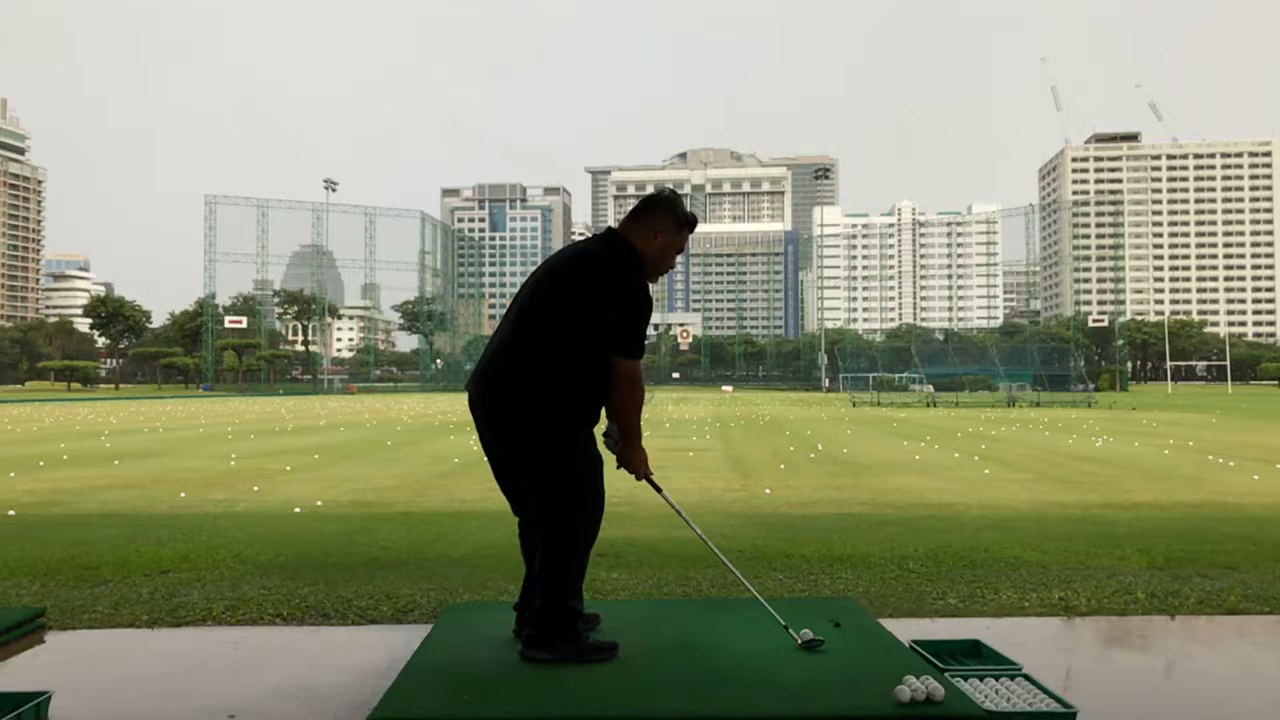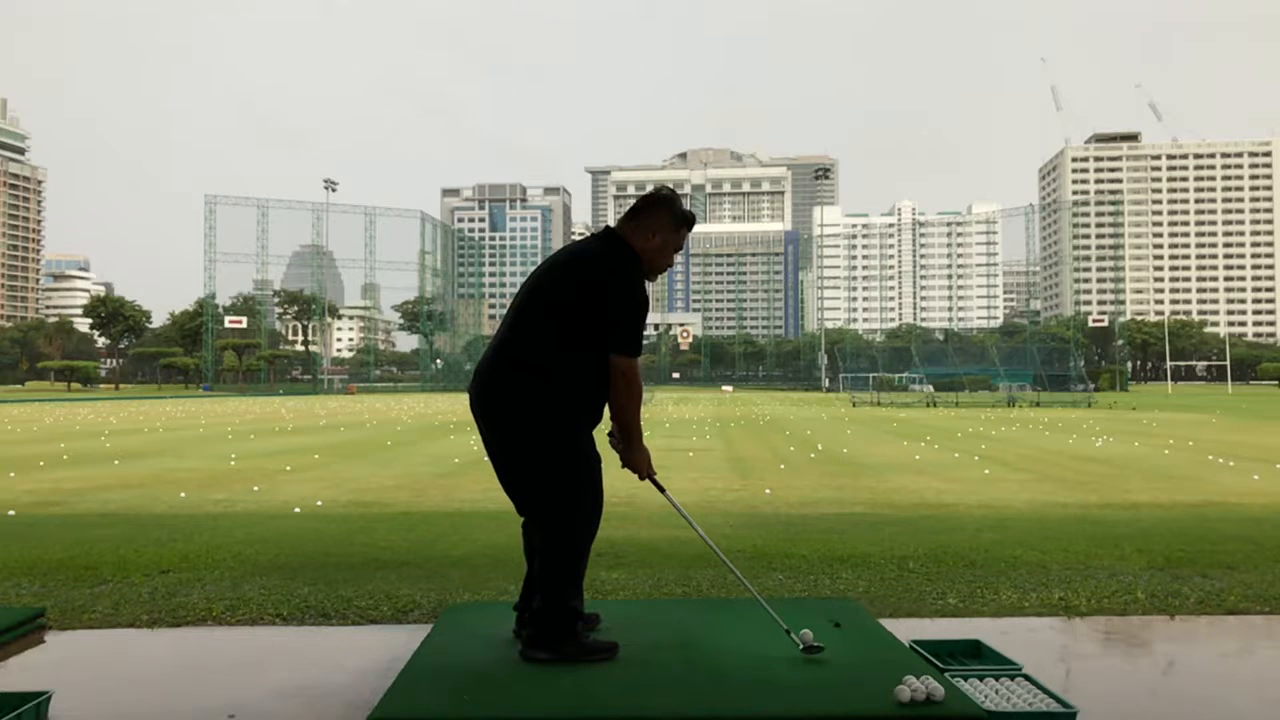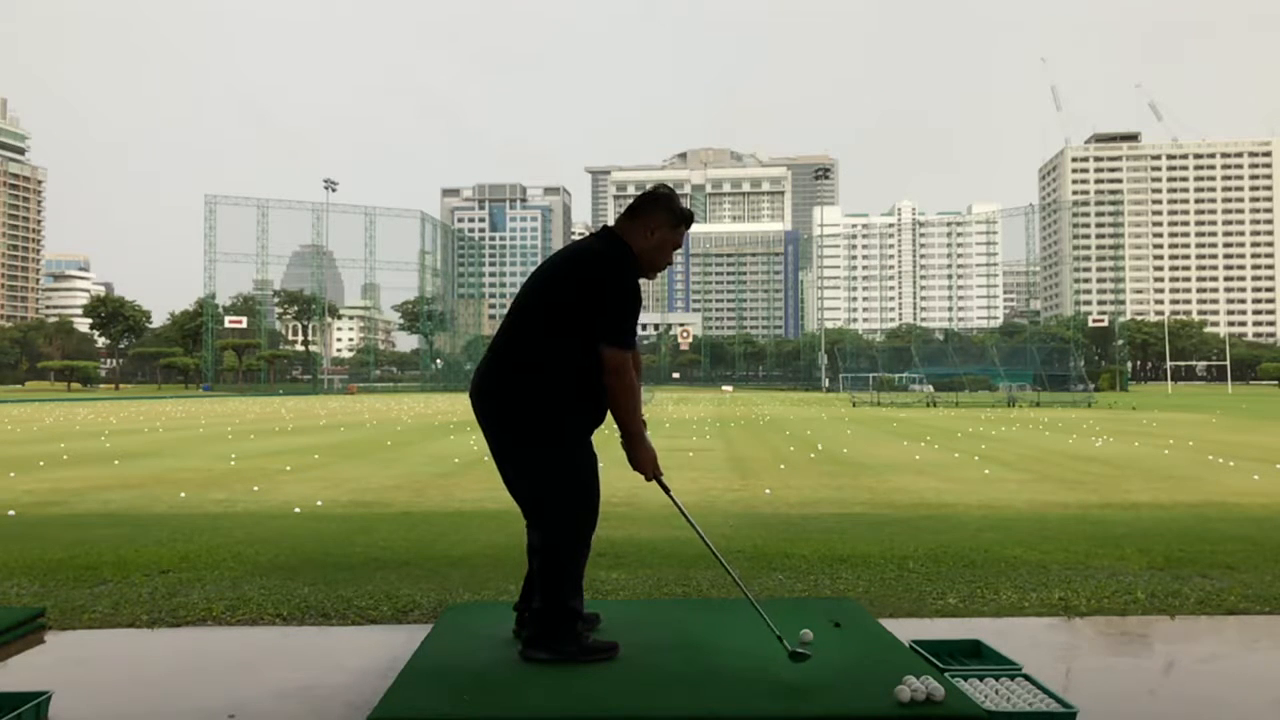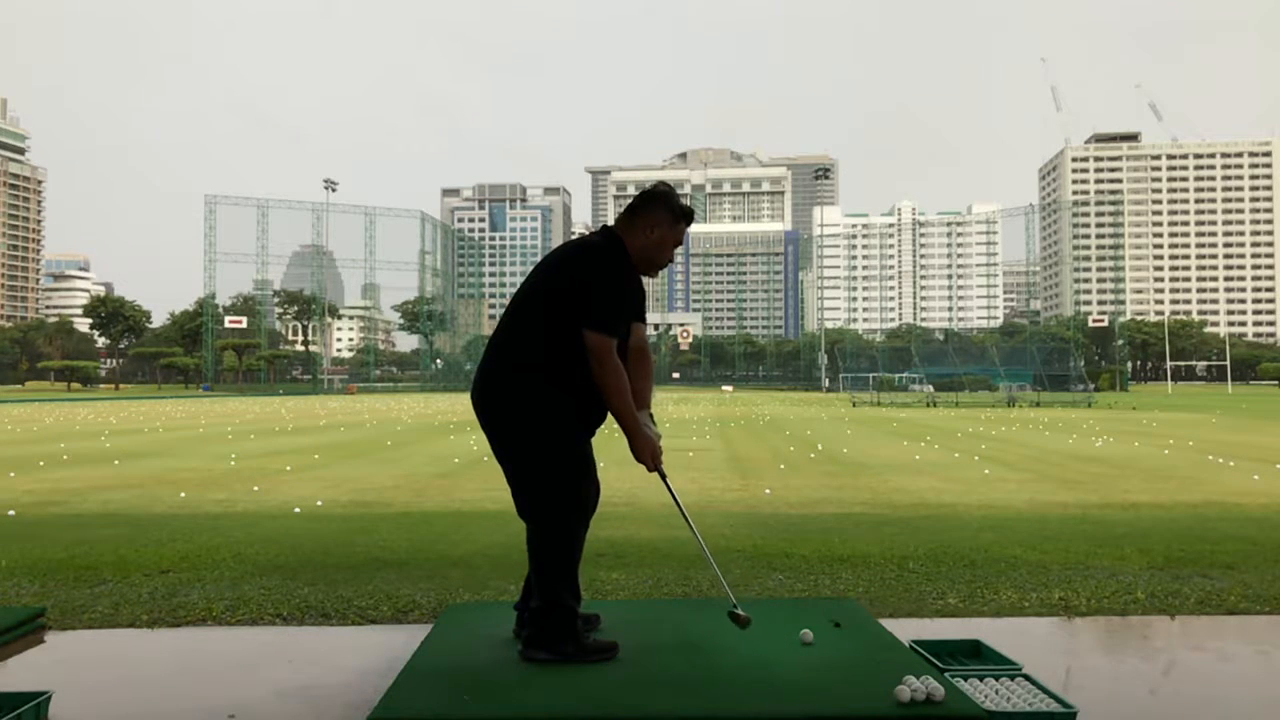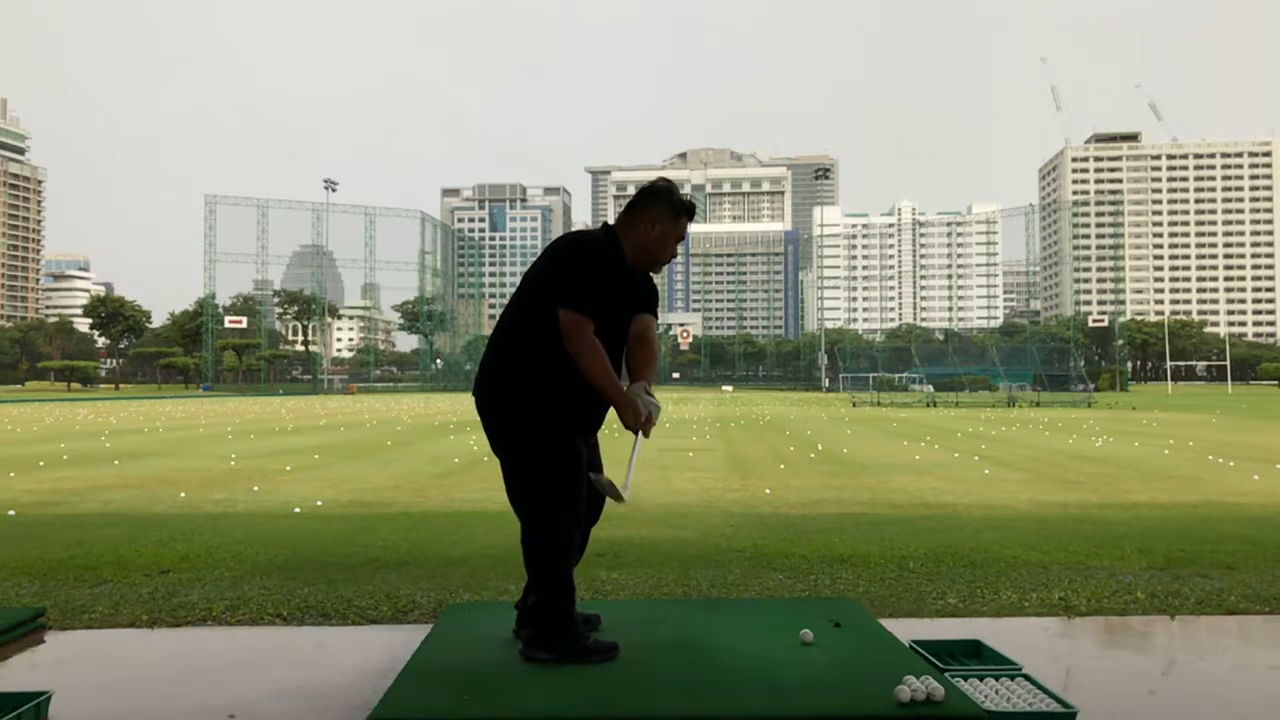
dt=1s
person 1, frame 1
left shoulder: (587, 257)
right shoulder: (625, 280)
right elbow: (626, 376)
left wrist: (615, 428)
right wrist: (632, 444)
left hip: (498, 397)
right hip: (536, 407)
left knee: (546, 509)
right knee: (574, 510)
left ankle: (539, 611)
right ankle: (552, 631)
person 1, frame 2
left shoulder: (588, 257)
right shoulder: (621, 278)
right elbow: (624, 374)
left wrist: (619, 429)
right wrist: (633, 443)
left hip: (502, 397)
right hip: (534, 406)
left knee: (550, 509)
right knee: (573, 510)
left ankle: (539, 612)
right ankle: (552, 632)
person 1, frame 3
left shoulder: (596, 259)
right shoulder: (613, 273)
left elbow: (625, 358)
right elbow: (616, 371)
left wrist: (635, 426)
right wrist: (637, 441)
left hip: (514, 398)
right hip: (531, 404)
left knee: (556, 508)
right knee: (569, 510)
left ankle: (539, 611)
right ankle: (552, 632)
person 1, frame 4
left shoulder: (621, 271)
right shoulder: (597, 264)
left elbow: (636, 349)
right elbow: (602, 358)
left wrist: (644, 417)
right wrist: (634, 432)
left hip: (547, 402)
right hip: (522, 401)
left knee: (575, 499)
right knee: (560, 508)
left ankle: (540, 610)
right ankle: (551, 632)
person 1, frame 5
left shoulder: (639, 281)
right shoulder: (583, 253)
left elbow: (642, 336)
right elbow: (578, 336)
left wrist: (642, 389)
right wrist: (620, 400)
left hip: (564, 404)
right hip: (520, 399)
left knee: (582, 500)
right knee: (555, 507)
left ankle: (542, 609)
right ankle: (549, 631)
